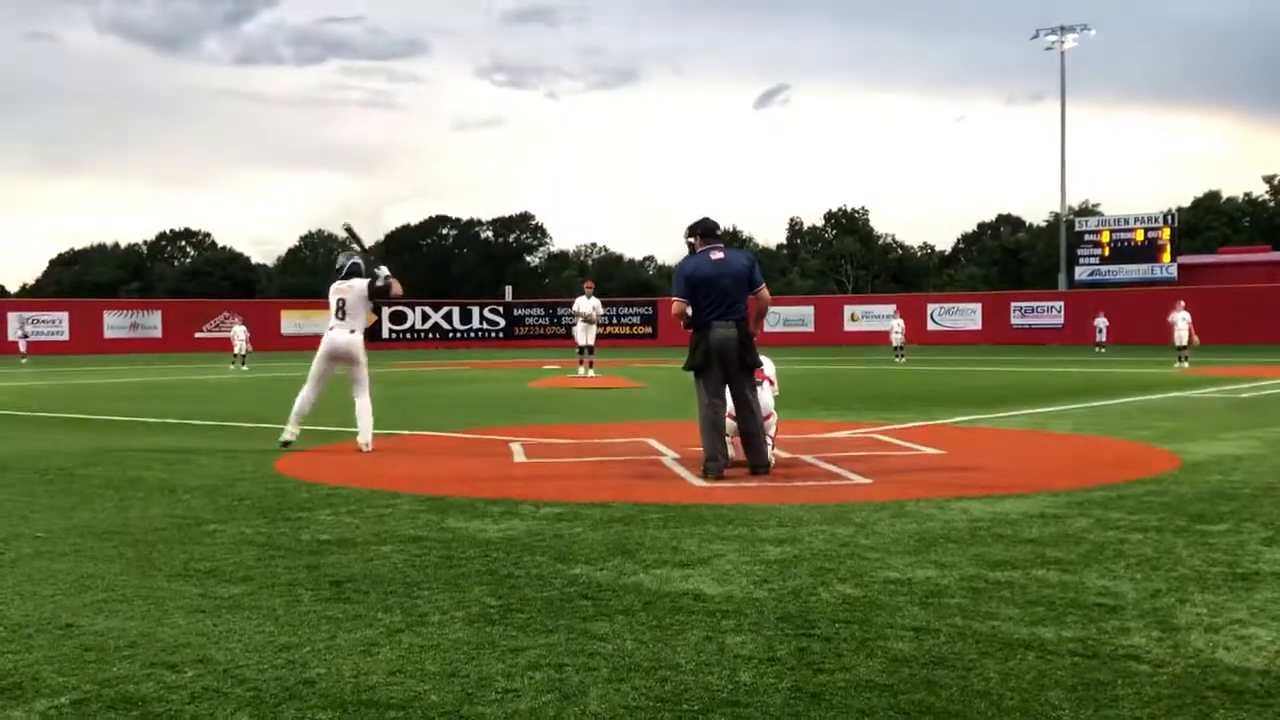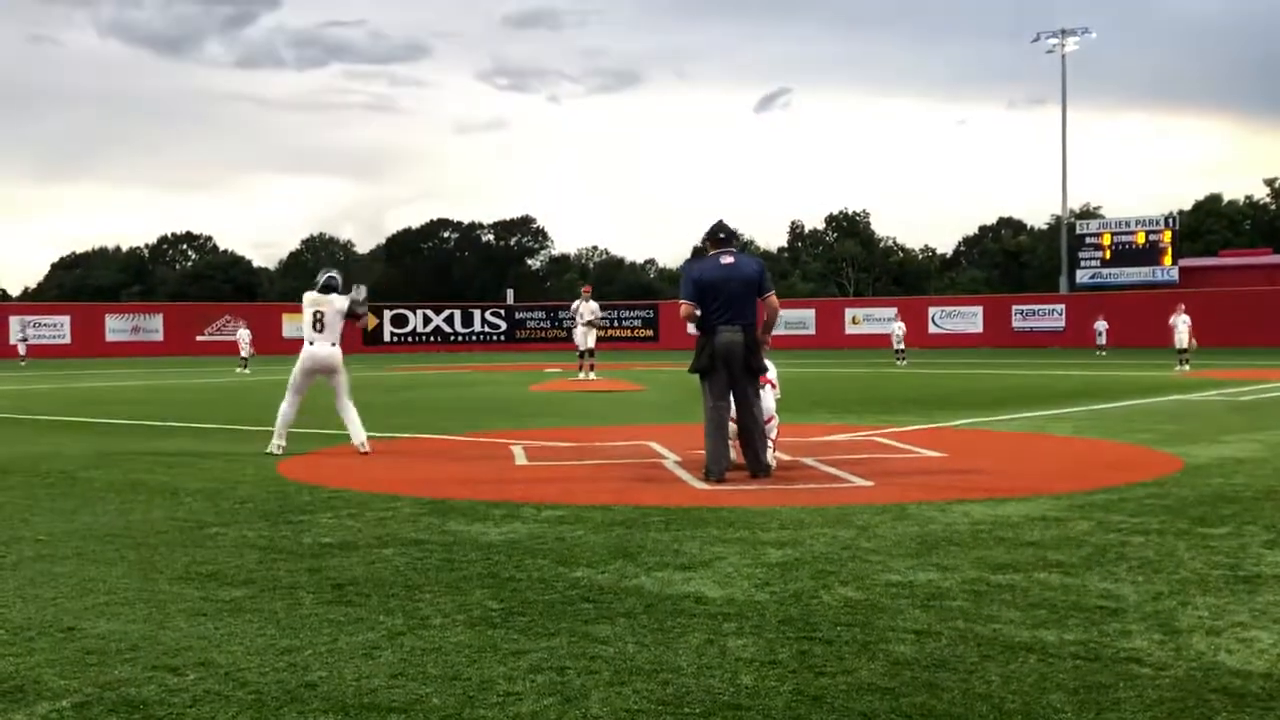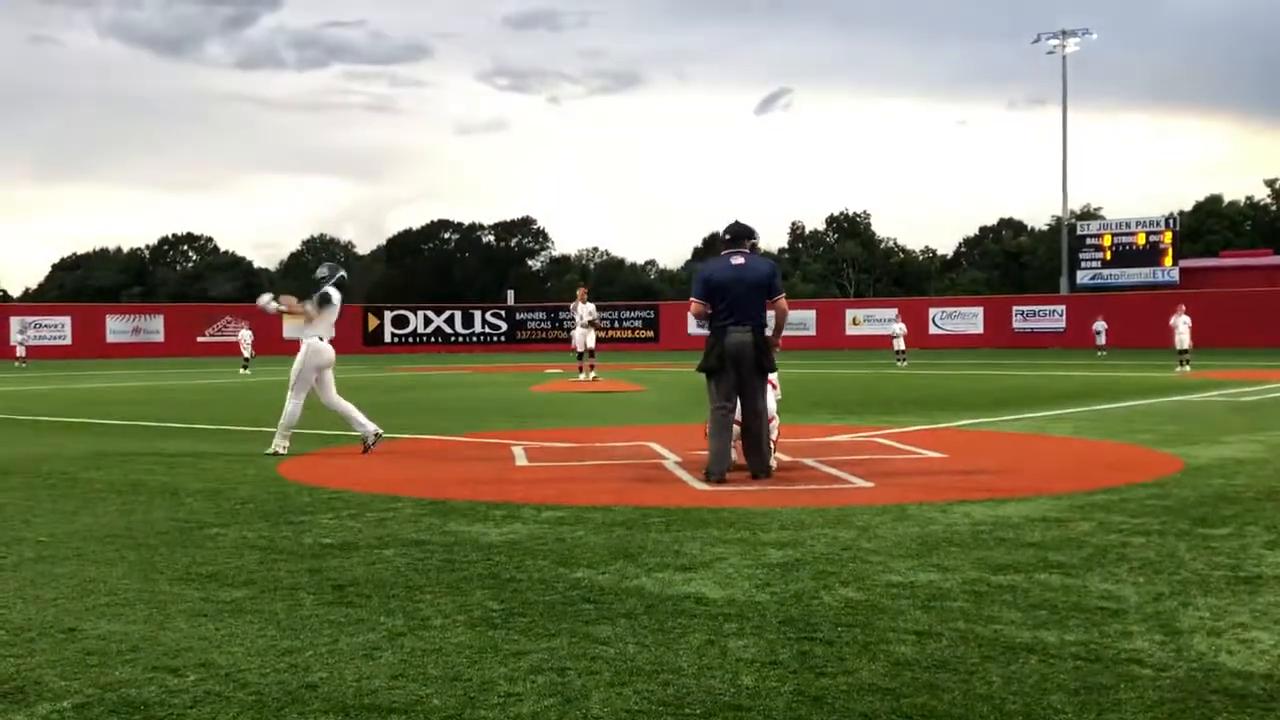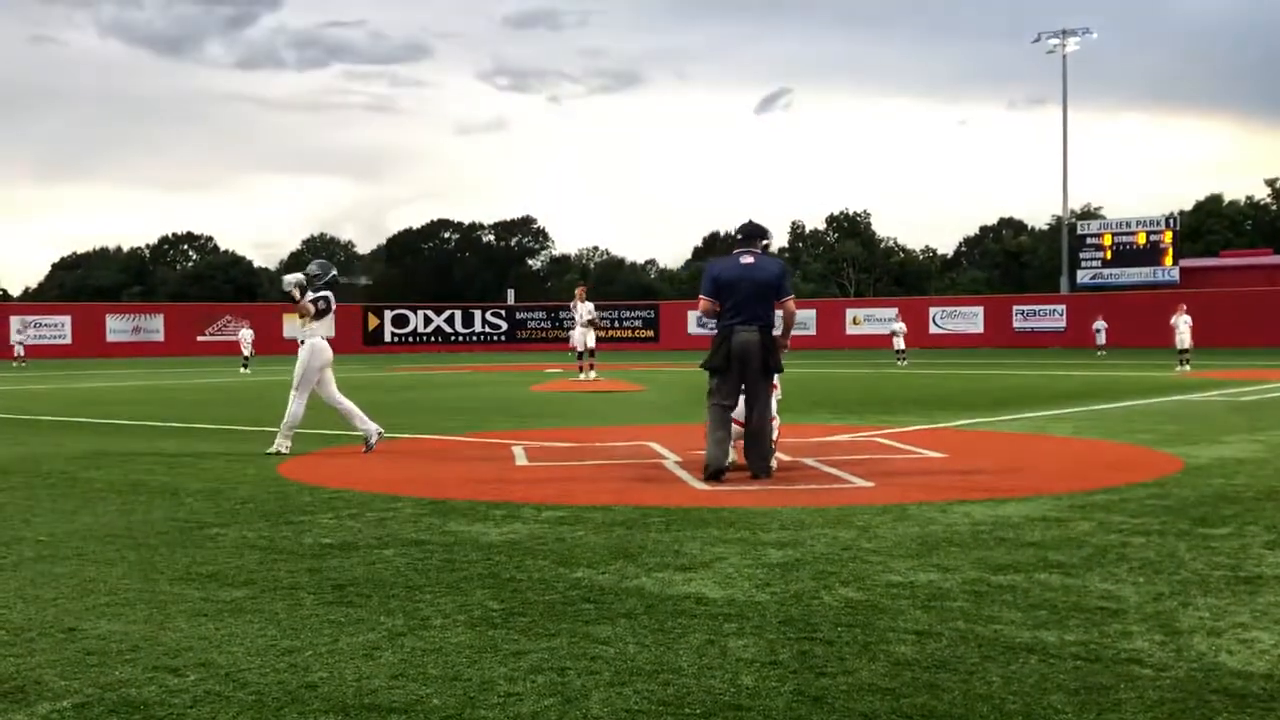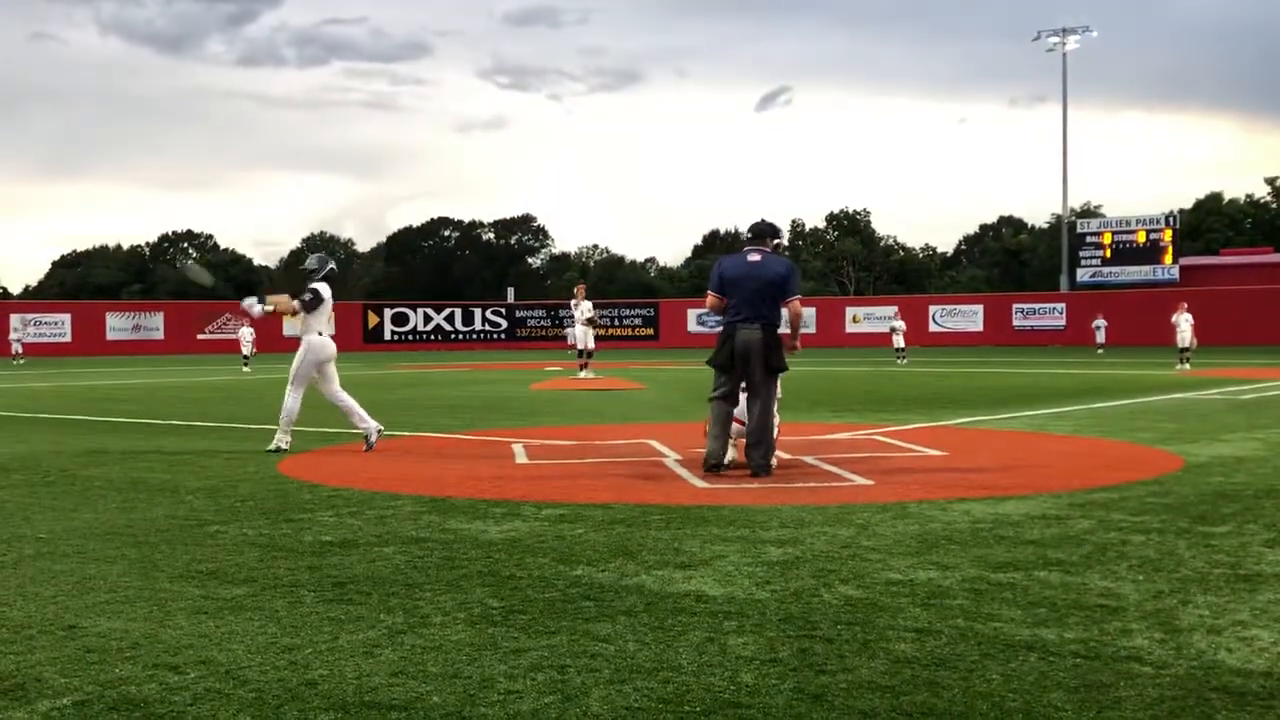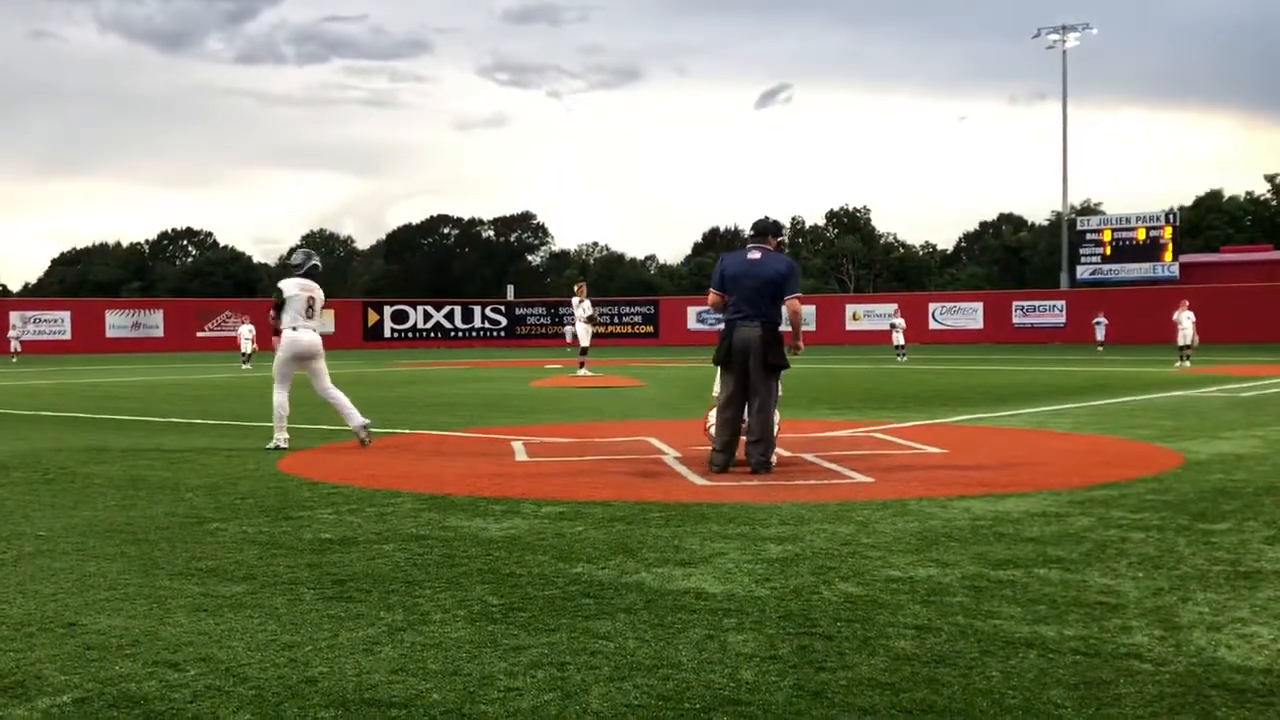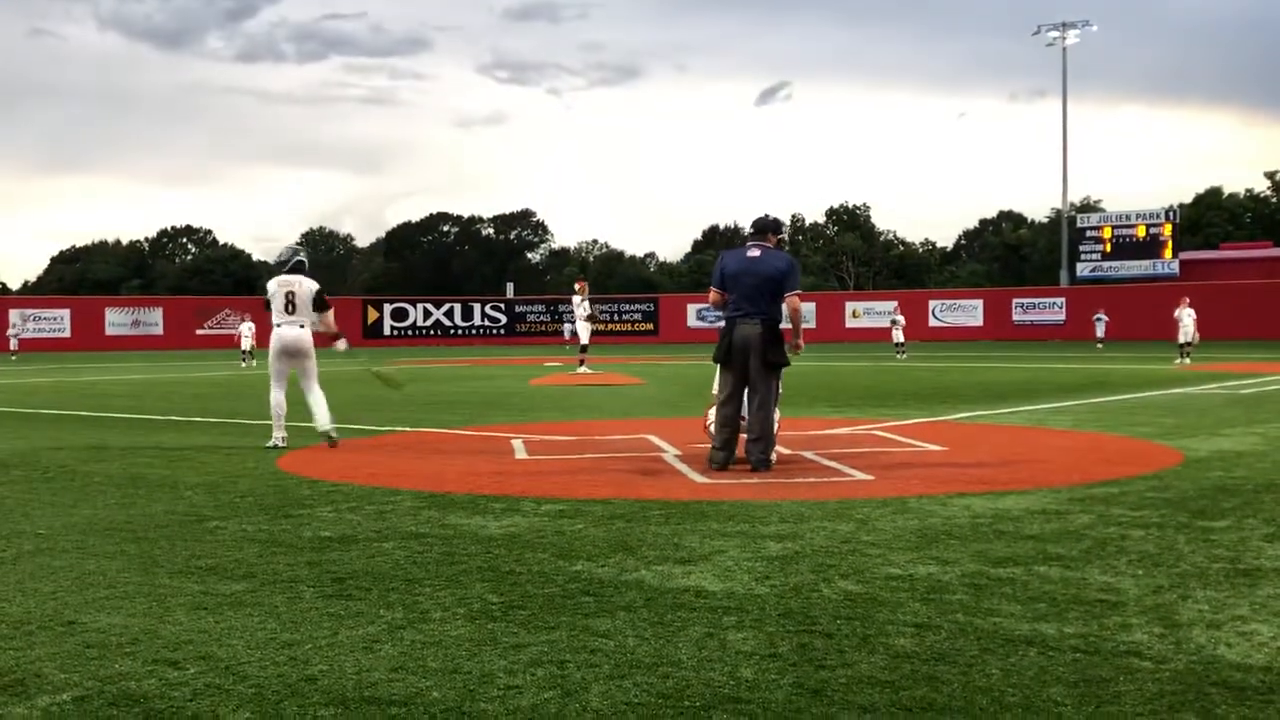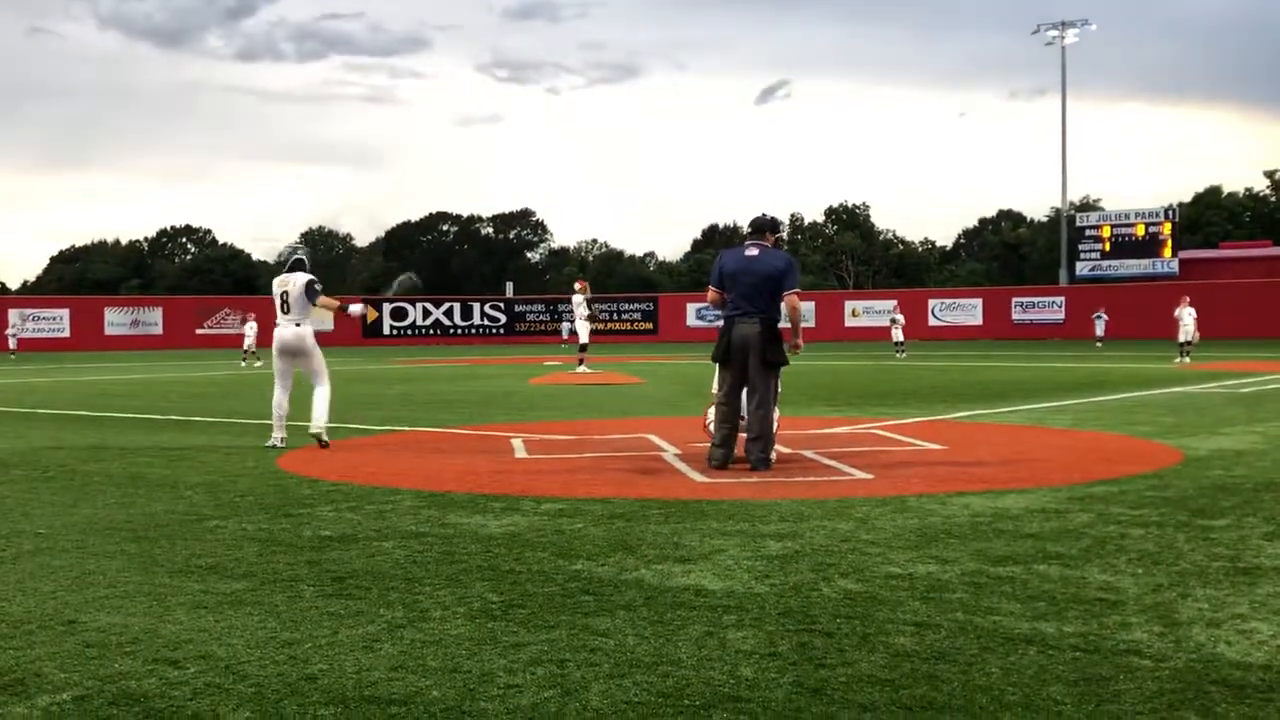
dt=0.2s
person 1, frame 1
left shoulder: (687, 265)
right shoulder: (745, 259)
left elbow: (677, 310)
right elbow: (765, 299)
left wrist: (689, 321)
right wrist: (755, 326)
left hip: (707, 339)
right hip: (739, 336)
left knee: (711, 404)
right knee: (747, 401)
left ankle: (714, 465)
right ankle: (759, 461)
person 1, frame 2
left shoulder: (695, 269)
right shoulder: (755, 264)
left elbow: (686, 313)
right elbow: (773, 306)
right wrist: (765, 334)
left hip: (712, 342)
right hip: (745, 341)
left knee: (715, 407)
right knee: (750, 406)
left ankle: (716, 468)
right ankle: (758, 465)
person 1, frame 3
left shoulder: (707, 269)
right shoulder: (766, 266)
left elbow: (696, 310)
right elbow: (782, 308)
right wrist: (776, 336)
left hip: (721, 342)
right hip: (754, 341)
left knee: (721, 407)
right knee: (756, 407)
left ankle: (717, 469)
right ankle: (760, 466)
person 1, frame 4
left shoulder: (716, 266)
right shoulder: (776, 266)
left elbow: (705, 308)
right elbow: (790, 309)
right wrist: (785, 337)
left hip: (728, 340)
right hip: (761, 341)
left knee: (719, 402)
right knee: (759, 405)
left ankle: (716, 460)
right ankle: (760, 465)
person 1, frame 5
left shoulder: (724, 263)
right shoulder: (784, 266)
left elbow: (712, 304)
right elbow: (795, 310)
right wrist: (795, 338)
left hip: (732, 338)
right hip: (765, 339)
left knee: (722, 398)
right knee: (762, 403)
left ankle: (715, 455)
right ankle: (759, 463)
person 1, frame 6
left shoulder: (726, 260)
right shoulder: (784, 264)
left elbow: (714, 301)
right elbow: (793, 308)
right wrist: (797, 338)
left hip: (734, 335)
right hip: (766, 337)
left knee: (729, 400)
right knee: (762, 401)
left ankle: (720, 459)
right ankle: (759, 460)
person 1, frame 7
left shoulder: (726, 258)
right shoulder: (784, 261)
left elbow: (714, 300)
right elbow: (793, 305)
right wrist: (797, 336)
left hip: (734, 332)
right hip: (766, 335)
left knee: (728, 397)
right knee: (763, 399)
left ankle: (720, 457)
right ankle: (759, 458)
person 1, frame 8
left shoulder: (725, 258)
right shoulder: (782, 260)
left elbow: (712, 298)
right elbow: (792, 303)
right wrist: (796, 335)
left hip: (732, 331)
right hip: (764, 334)
left knee: (727, 396)
right knee: (761, 398)
left ankle: (720, 454)
right ankle: (759, 457)
person 2, frame 1
left shoulder: (334, 287)
right shoulder: (365, 285)
right elbow: (397, 291)
right wrist: (385, 275)
left hip: (331, 339)
right hip: (354, 341)
left knee: (311, 389)
right knee: (362, 394)
left ankle: (291, 432)
right ankle: (365, 440)
person 2, frame 2
left shoulder: (308, 297)
right shoulder: (343, 301)
right elbow: (363, 322)
right wrist: (360, 300)
left hip: (310, 353)
right hip: (334, 354)
left knee: (291, 399)
right knee: (344, 402)
left ankle: (277, 443)
right ankle: (361, 441)
person 2, frame 3
left shoulder: (329, 293)
right shoulder: (326, 295)
left elbow: (308, 311)
right elbow: (301, 307)
left wrist: (277, 306)
right wrist: (275, 302)
left hip: (313, 348)
right hip: (321, 350)
left knee: (295, 397)
right knee: (331, 398)
left ankle: (280, 443)
right ankle: (369, 430)
person 2, frame 4
left shoulder: (325, 297)
right shoulder: (311, 293)
left elbow: (307, 311)
right elbow: (300, 305)
left wrist: (295, 298)
right wrist: (296, 289)
left hip: (314, 348)
right hip: (317, 350)
left knee: (298, 396)
right knee: (334, 397)
left ankle: (282, 443)
right ankle: (372, 431)
person 2, frame 5
left shoulder: (319, 288)
right shoulder: (318, 290)
left elbow: (295, 307)
right elbow: (290, 302)
left wrist: (263, 308)
right wrist: (261, 301)
left hip: (313, 344)
right hip: (326, 345)
left knee: (294, 391)
right knee: (335, 392)
left ankle: (282, 439)
right ankle: (371, 428)
person 2, frame 6
left shoulder: (285, 285)
right shoulder: (318, 291)
left elbow: (275, 316)
left wrist: (276, 333)
left hip: (291, 339)
right hip: (314, 339)
left knee: (281, 388)
right knee: (326, 388)
left ankle: (280, 438)
right ankle: (358, 423)
person 2, frame 7
left shoulder: (272, 283)
right shoulder: (311, 285)
right elbow: (325, 313)
right wrist: (336, 336)
left hip: (279, 335)
right hip: (303, 336)
left knee: (277, 388)
right knee: (311, 385)
left ankle: (278, 436)
right ankle: (325, 425)
person 2, frame 8
left shoulder: (276, 282)
right shoulder: (307, 279)
right elbow: (319, 300)
right wrist: (347, 308)
left hip: (281, 335)
right hip: (303, 334)
left knee: (281, 388)
right knee: (321, 383)
left ankle: (278, 436)
right ankle: (318, 427)
